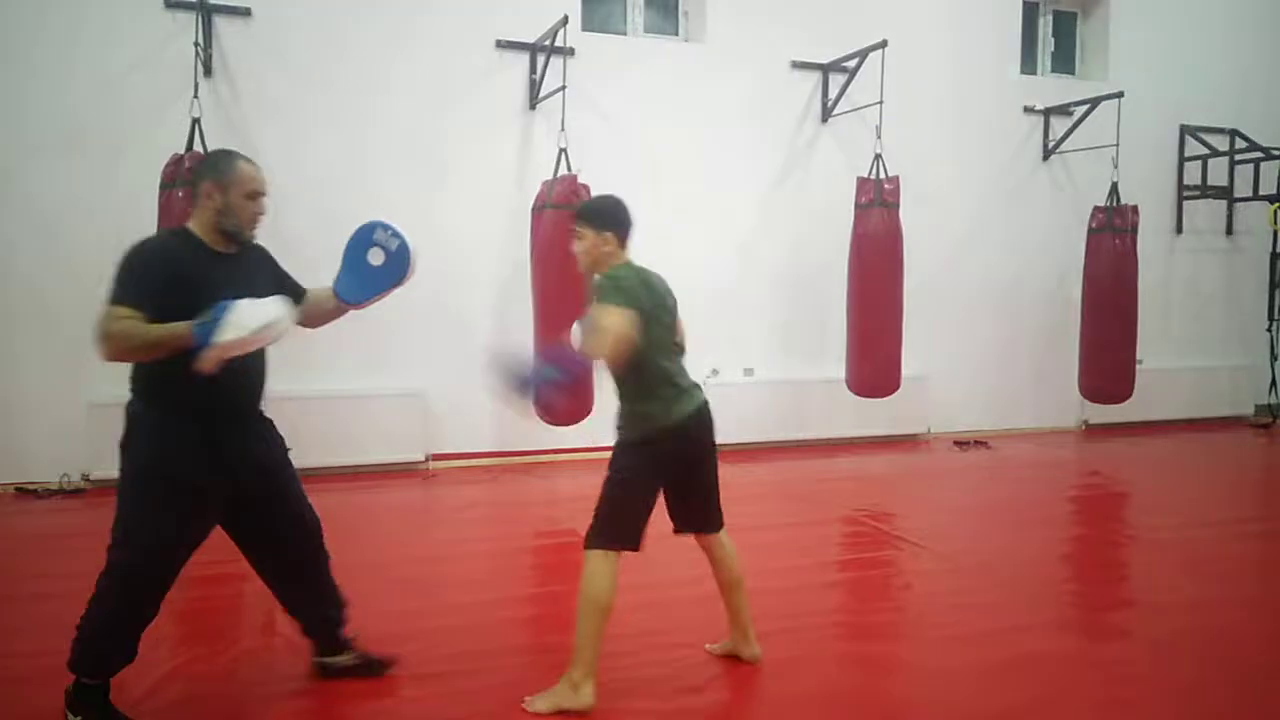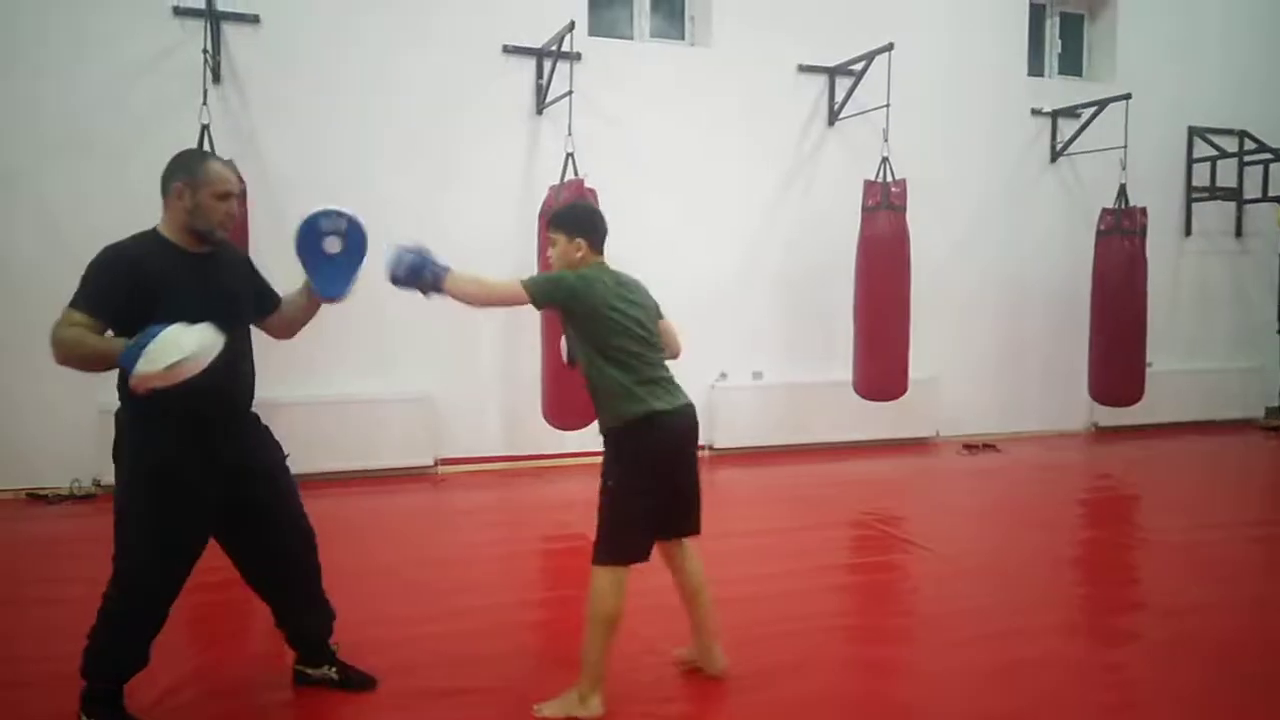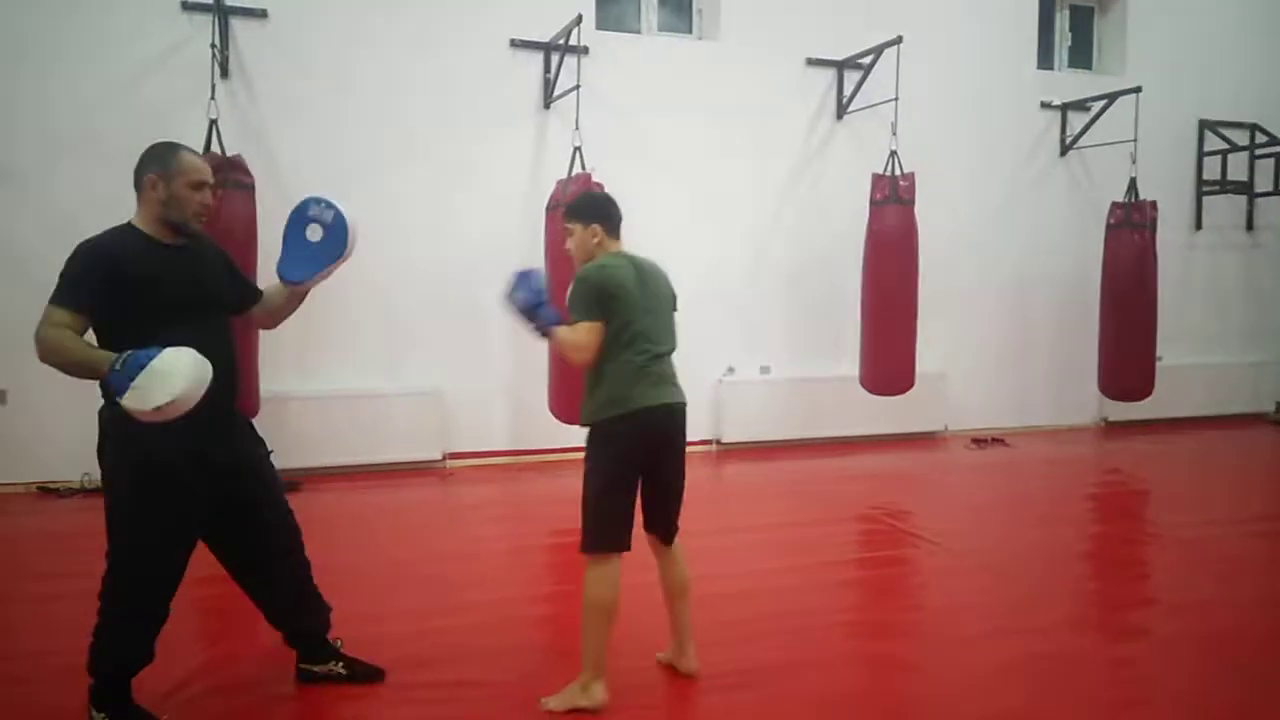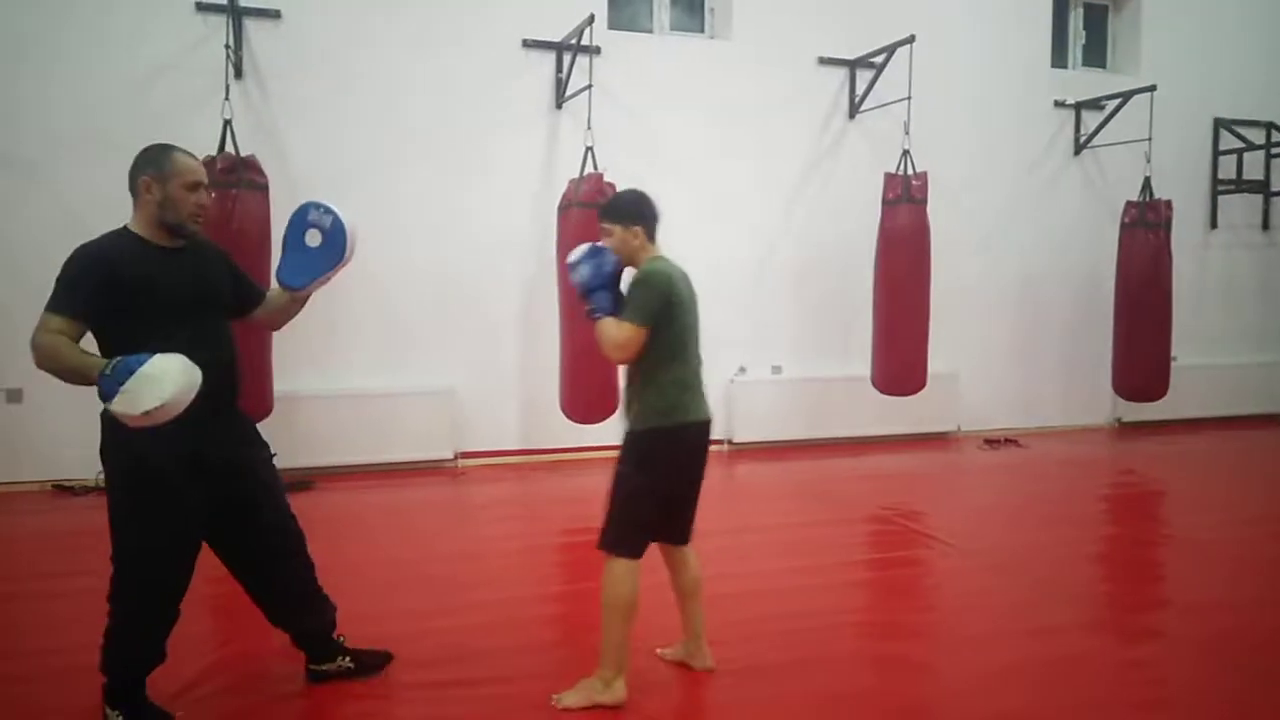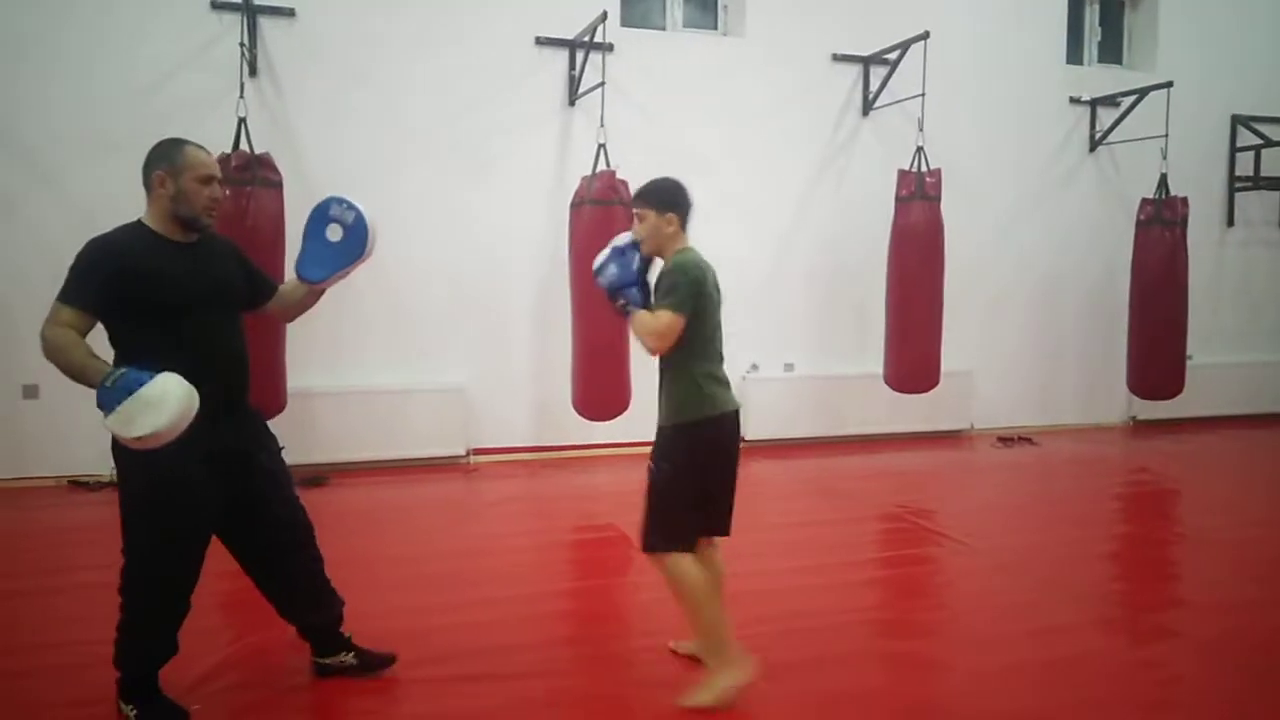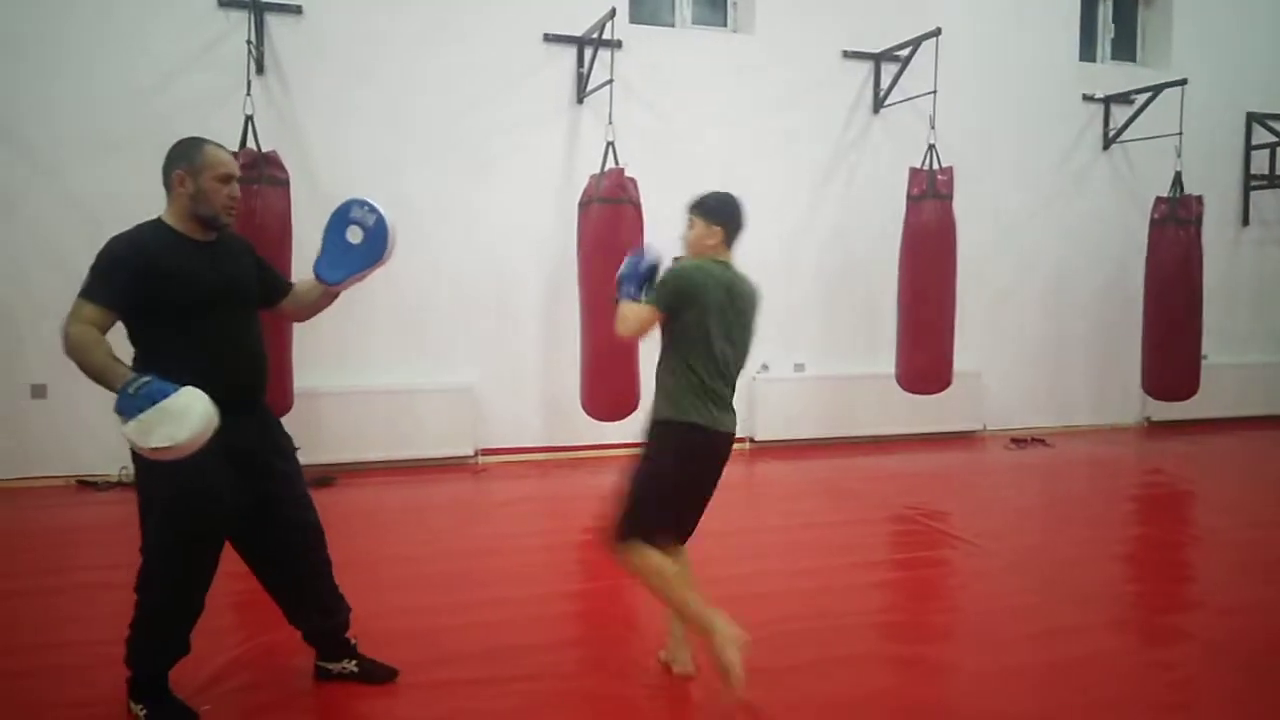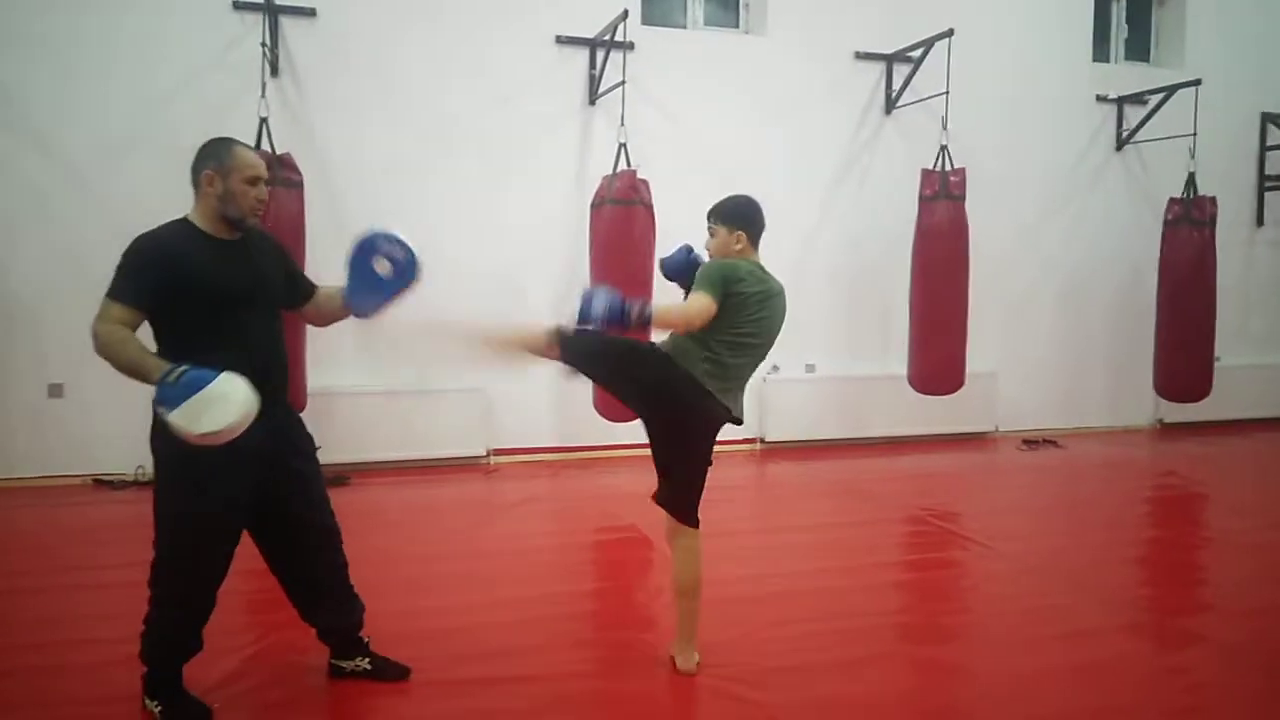
dt=0.2s
person 1, frame 1
left shoulder: (253, 259)
right shoulder: (157, 257)
left elbow: (308, 310)
right elbow: (115, 340)
right wrist: (197, 330)
left hip: (243, 434)
right hip: (170, 442)
left knee: (295, 537)
right knee: (140, 567)
left ankle: (332, 645)
person 1, frame 2
left shoulder: (231, 262)
right shoulder: (127, 261)
left elbow: (282, 322)
right elbow: (66, 341)
left wrist: (320, 286)
right wrist: (127, 352)
left hip: (238, 439)
right hip: (162, 449)
left knee: (290, 544)
right knee: (146, 576)
left ankle: (315, 657)
person 1, frame 3
left shoulder: (208, 255)
right shoulder: (104, 255)
left elbow: (264, 313)
right elbow: (51, 339)
right wrist: (114, 366)
left hip: (224, 434)
right hip: (148, 445)
left knee: (275, 541)
right knee: (142, 572)
left ankle: (317, 653)
person 1, frame 4
left shoulder: (207, 256)
right shoulder: (100, 260)
left elbow: (267, 314)
right elbow: (47, 343)
right wrist: (105, 373)
left hip: (226, 434)
right hip: (149, 446)
left knee: (276, 542)
right knee: (150, 572)
left ankle: (324, 650)
person 1, frame 5
left shoulder: (220, 250)
right shoulder: (113, 254)
left elbow: (280, 305)
right elbow: (57, 333)
right wrist: (106, 378)
left hip: (237, 429)
right hip: (162, 442)
left knee: (286, 535)
right knee: (161, 566)
left ankle: (330, 644)
person 1, frame 6
left shoulder: (236, 249)
right shoulder: (134, 252)
left elbow: (294, 304)
right elbow: (79, 331)
right wrist: (126, 382)
left hip: (253, 429)
left knee: (299, 539)
right knee: (178, 564)
left ankle: (335, 651)
person 1, frame 7
left shoulder: (263, 249)
right shoulder: (160, 251)
left elbow: (316, 307)
right elbow: (108, 331)
right wrist: (164, 374)
left hip: (274, 427)
right hip: (200, 436)
left knee: (314, 539)
right knee: (191, 562)
left ankle: (347, 648)
person 2, frame 1
left shoulder: (615, 283)
right shoulder: (653, 282)
left elbow: (615, 337)
left wrist: (563, 363)
left hip: (650, 433)
right hip: (693, 418)
left knee: (601, 548)
right knee: (710, 532)
right ankle: (745, 639)
person 2, frame 2
left shoulder: (571, 284)
right shoulder: (633, 288)
left elbow: (489, 294)
right elbow: (671, 347)
left wrist: (432, 275)
left hip: (636, 433)
right hip: (679, 419)
left knee: (610, 564)
right knee: (676, 542)
right ankle: (707, 650)
person 2, frame 3
left shoulder: (594, 277)
right shoulder: (655, 274)
left elbow: (581, 352)
left wrist: (542, 315)
left hip: (620, 423)
right hip: (669, 413)
left knee: (602, 553)
right knee: (663, 539)
left ankle: (591, 684)
right ankle: (683, 650)
person 2, frame 4
left shoulder: (649, 280)
right shoulder: (672, 276)
left elbow: (619, 349)
left wrist: (598, 298)
right wrist: (610, 294)
left hip: (658, 431)
right hip: (692, 424)
left knee: (621, 553)
right knee: (676, 542)
left ankle: (608, 680)
right ankle: (695, 646)
person 2, frame 5
left shoulder: (679, 271)
right shoulder: (694, 267)
left elbow: (657, 340)
left wrist: (625, 296)
right wrist: (635, 288)
left hip: (692, 422)
right hip: (715, 417)
left knee: (667, 547)
right knee: (703, 536)
left ankle: (730, 662)
right ankle: (713, 643)
person 2, frame 6
left shoulder: (685, 274)
right shoulder: (747, 291)
left elbow: (628, 329)
left wrist: (631, 286)
left hip: (679, 428)
right hip: (718, 431)
left knee: (632, 544)
right knee: (665, 538)
left ankle: (717, 631)
right ankle: (680, 648)
person 2, frame 7
left shoulder: (720, 271)
right shoulder: (776, 295)
left elbow: (692, 318)
left wrist: (633, 312)
left hip: (666, 377)
right hip: (708, 409)
left knee: (553, 339)
right knee: (683, 526)
right ankle: (685, 648)
